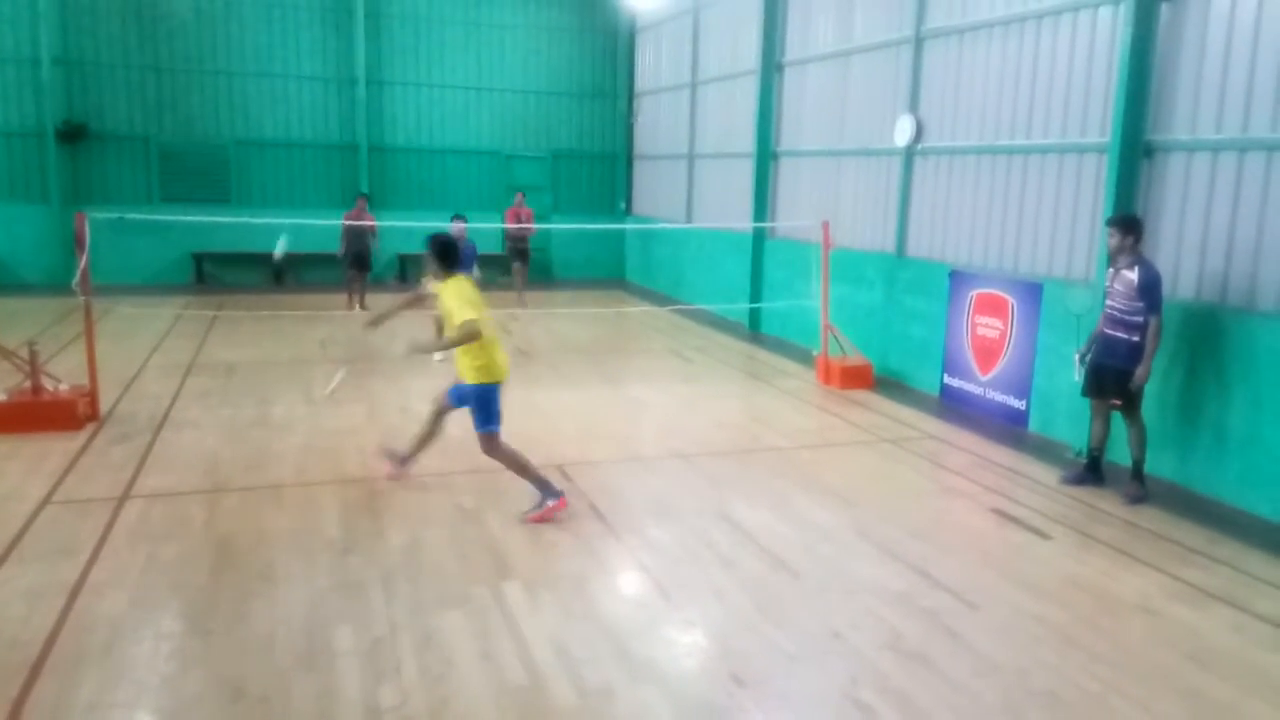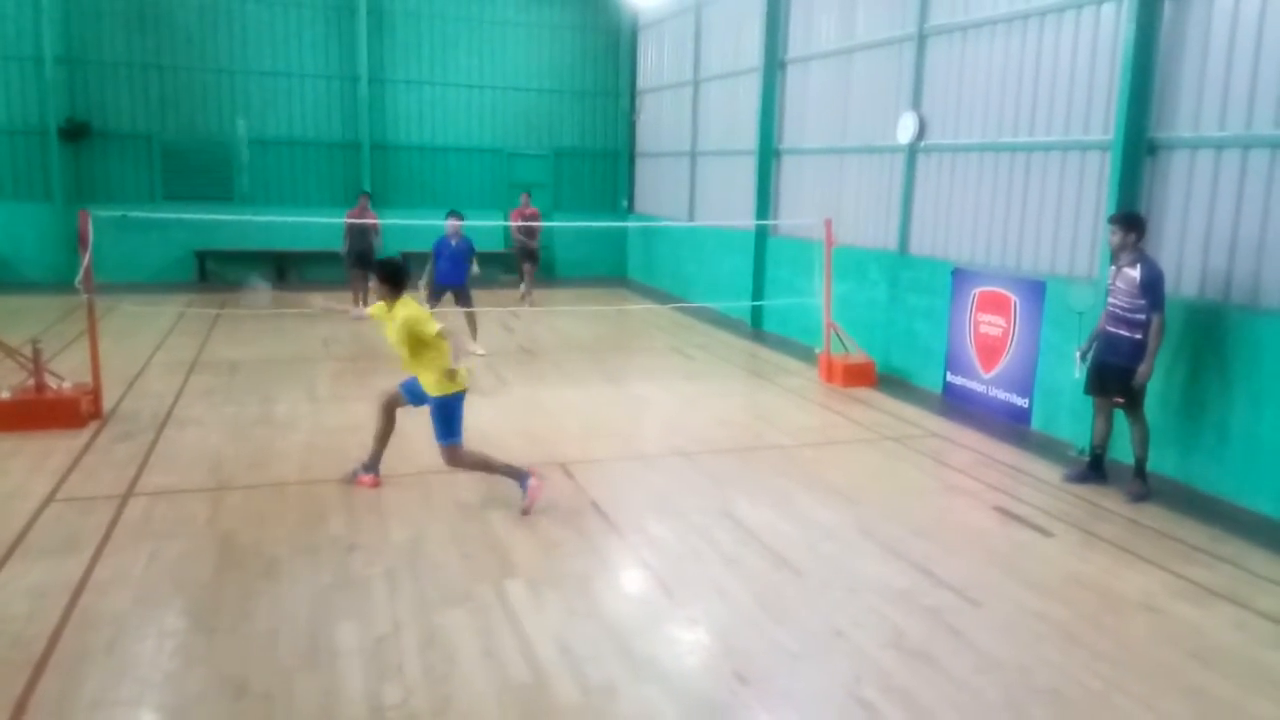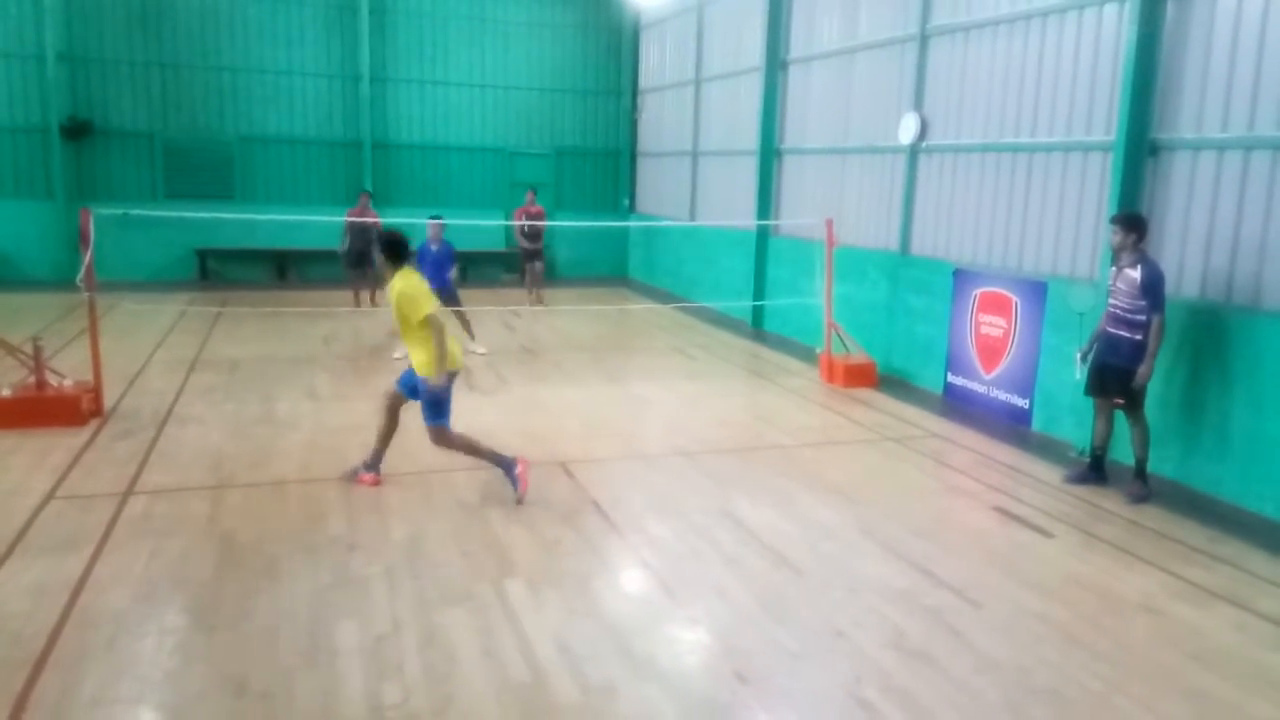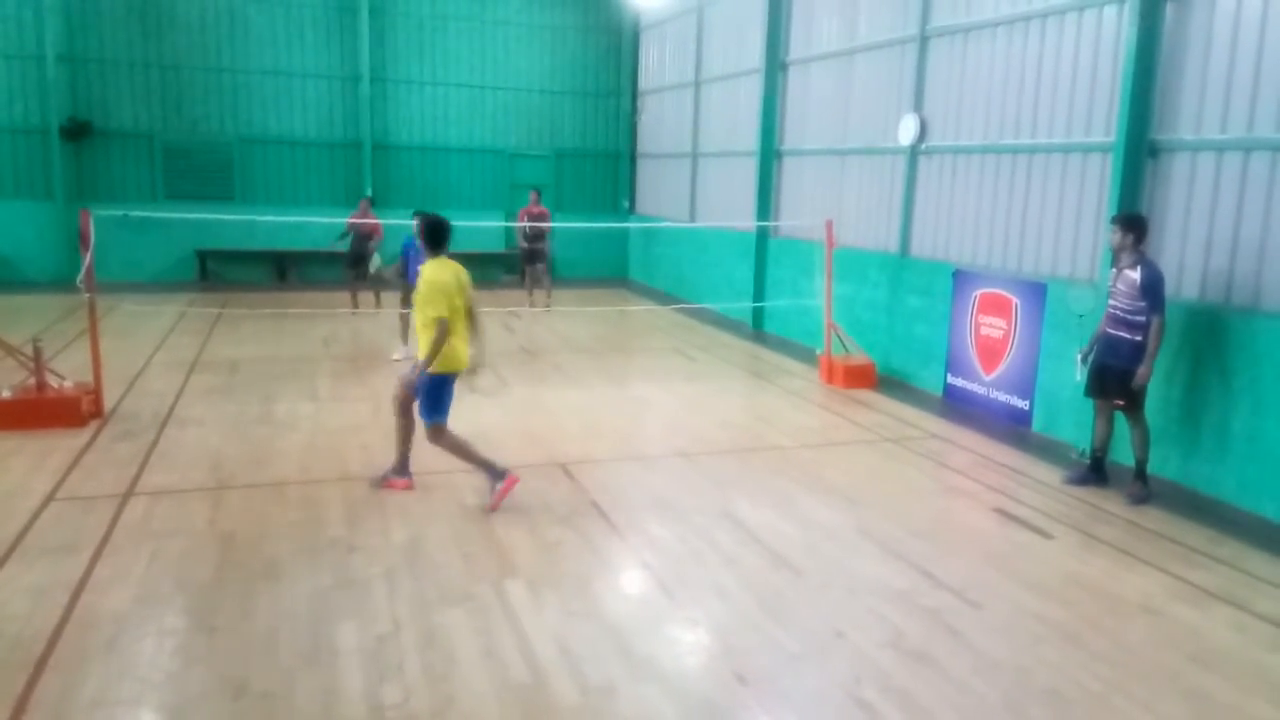
dt=0.2s
person 1, frame 1
left shoulder: (1147, 275)
right shoulder: (1112, 269)
left elbow: (1155, 322)
left wrist: (1146, 364)
right wrist: (1088, 346)
left hip: (1128, 361)
right hip: (1102, 355)
left knee: (1132, 416)
right knee: (1098, 408)
left ankle: (1138, 478)
right ankle: (1093, 468)
person 1, frame 2
left shoulder: (1149, 272)
right shoulder: (1115, 267)
left elbow: (1157, 320)
left wrist: (1148, 362)
right wrist: (1089, 343)
left hip: (1130, 358)
right hip: (1105, 352)
left knee: (1134, 413)
right knee: (1101, 406)
left ankle: (1140, 476)
right ankle: (1095, 466)
person 1, frame 3
left shoulder: (1150, 273)
right shoulder: (1116, 267)
left elbow: (1157, 320)
left wrist: (1148, 363)
right wrist: (1090, 344)
left hip: (1130, 359)
right hip: (1105, 353)
left knee: (1134, 414)
right knee: (1101, 407)
left ankle: (1140, 477)
right ankle: (1096, 467)
person 1, frame 4
left shoulder: (1150, 274)
right shoulder: (1116, 269)
left elbow: (1157, 322)
left wrist: (1147, 364)
right wrist: (1091, 345)
left hip: (1130, 360)
right hip: (1105, 355)
left knee: (1134, 416)
right knee: (1102, 408)
left ankle: (1141, 478)
right ankle: (1096, 468)
person 2, frame 1
left shoulder: (455, 292)
right shoulder: (453, 284)
left elbow: (475, 330)
right elbow: (418, 296)
left wrist: (434, 346)
right wrist: (386, 314)
left hip: (484, 371)
right hip: (475, 368)
left knee: (490, 444)
right knee: (441, 407)
left ankle: (551, 495)
right ankle: (404, 460)
person 2, frame 2
left shoulder: (408, 315)
right shoulder: (388, 308)
left elbow: (448, 337)
left wrist: (453, 365)
left hip: (443, 385)
right hip: (428, 379)
left knee: (453, 456)
right knee: (388, 402)
left ankle: (524, 479)
right ankle: (372, 468)
person 2, frame 3
left shoulder: (402, 288)
right shoulder: (409, 279)
left elbow: (437, 326)
left wrist: (440, 372)
left hip: (434, 363)
right hip: (425, 360)
left knee: (440, 436)
right knee: (391, 400)
left ankle: (509, 465)
right ankle: (372, 467)
person 2, frame 4
left shoulder: (431, 278)
right shoulder: (457, 270)
left elbow: (441, 329)
right elbow: (470, 315)
left wrist: (418, 369)
right wrist: (474, 349)
left hip: (440, 360)
right hip: (453, 355)
left knee: (435, 433)
right knee: (401, 399)
left ankle: (498, 475)
right ankle: (401, 470)
